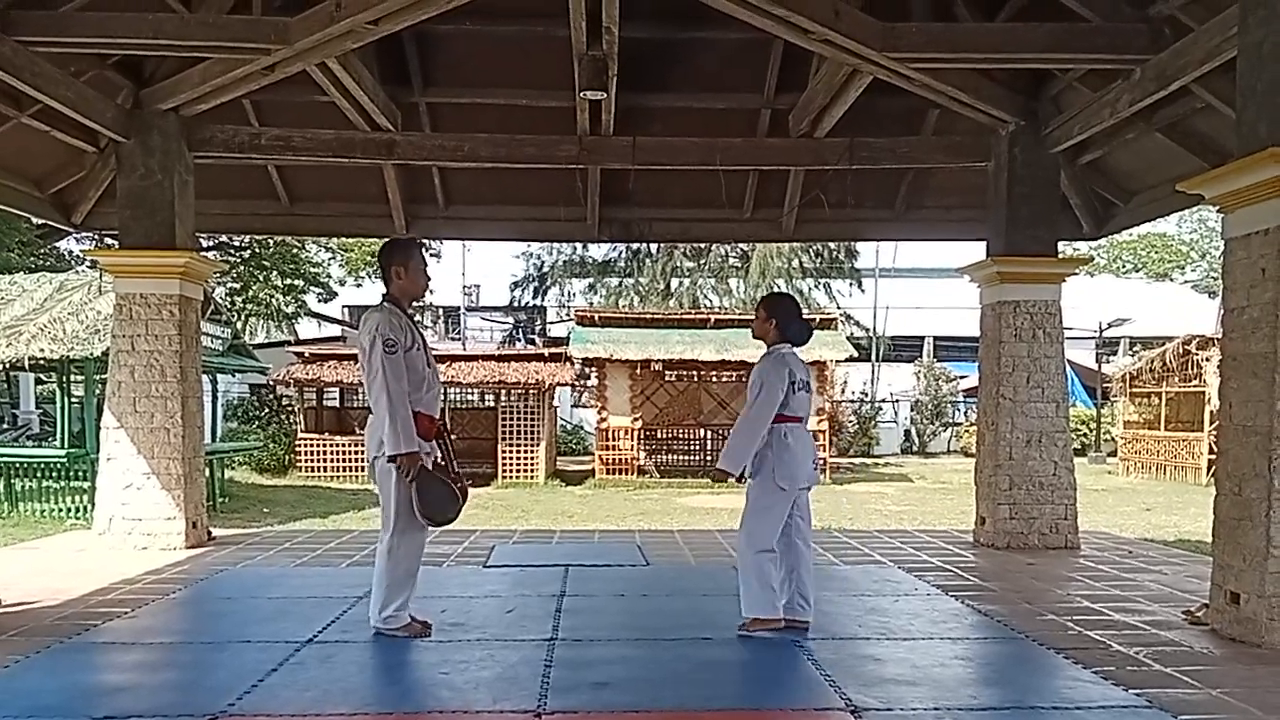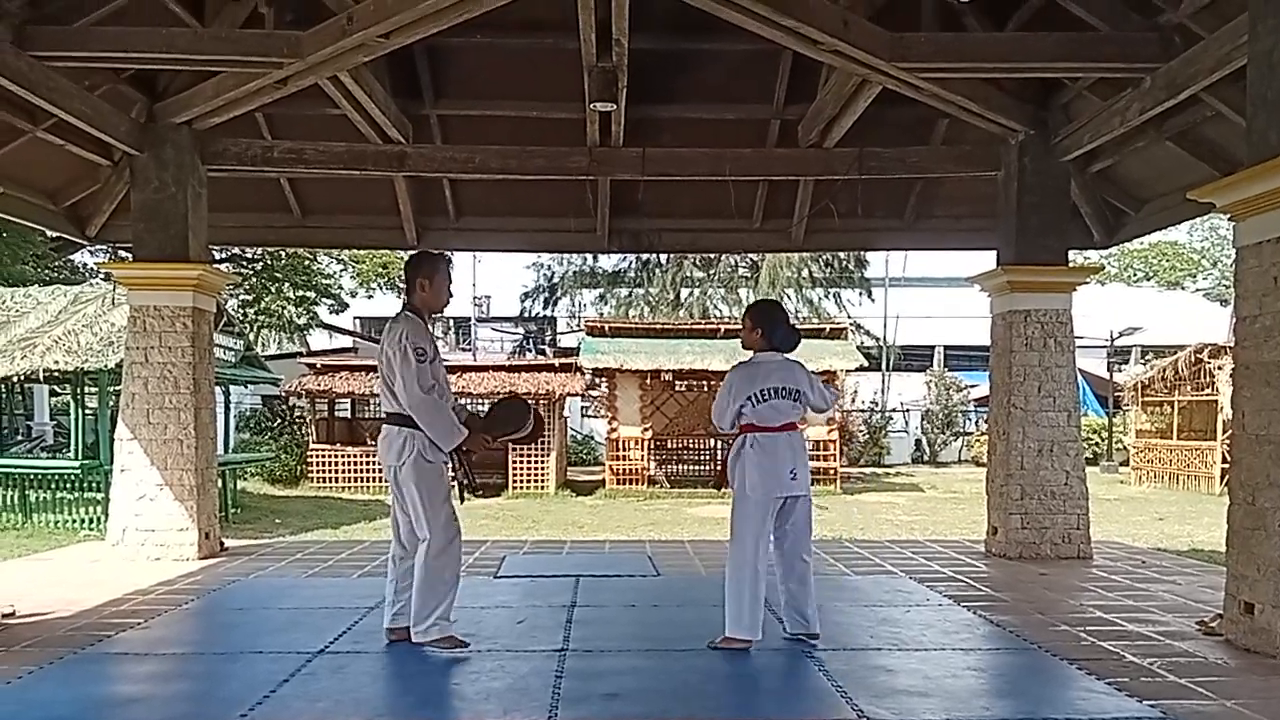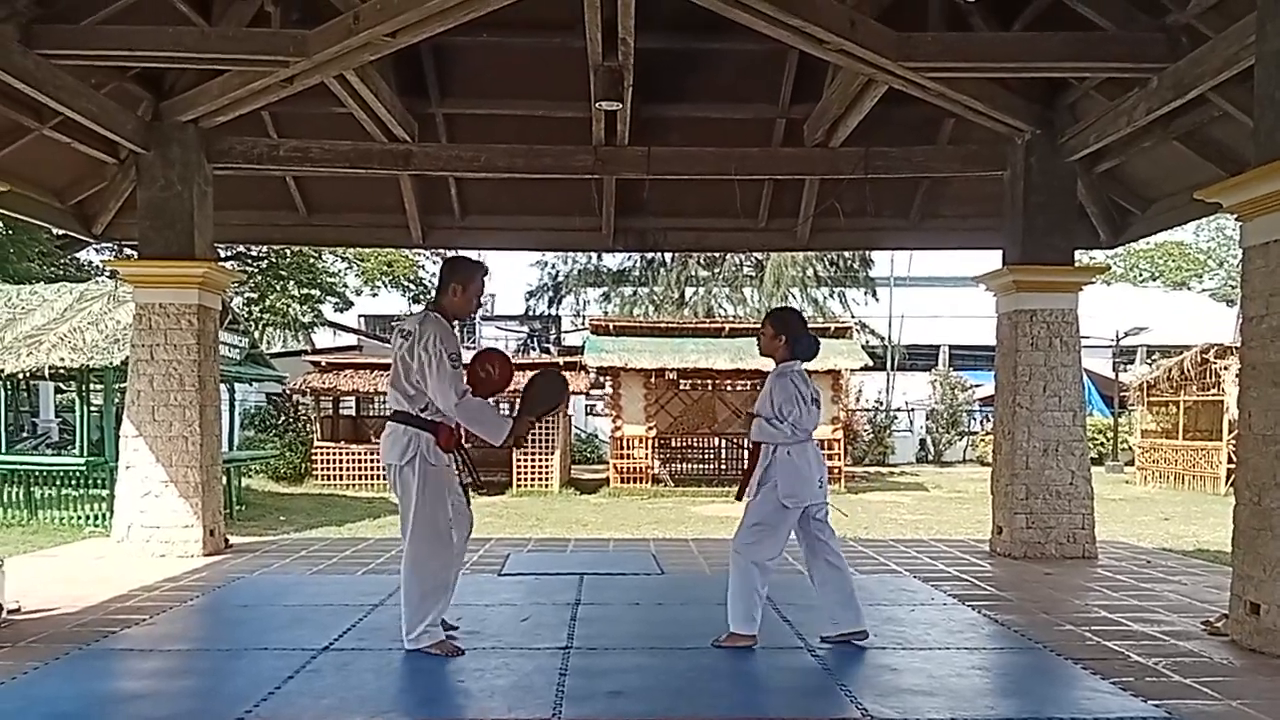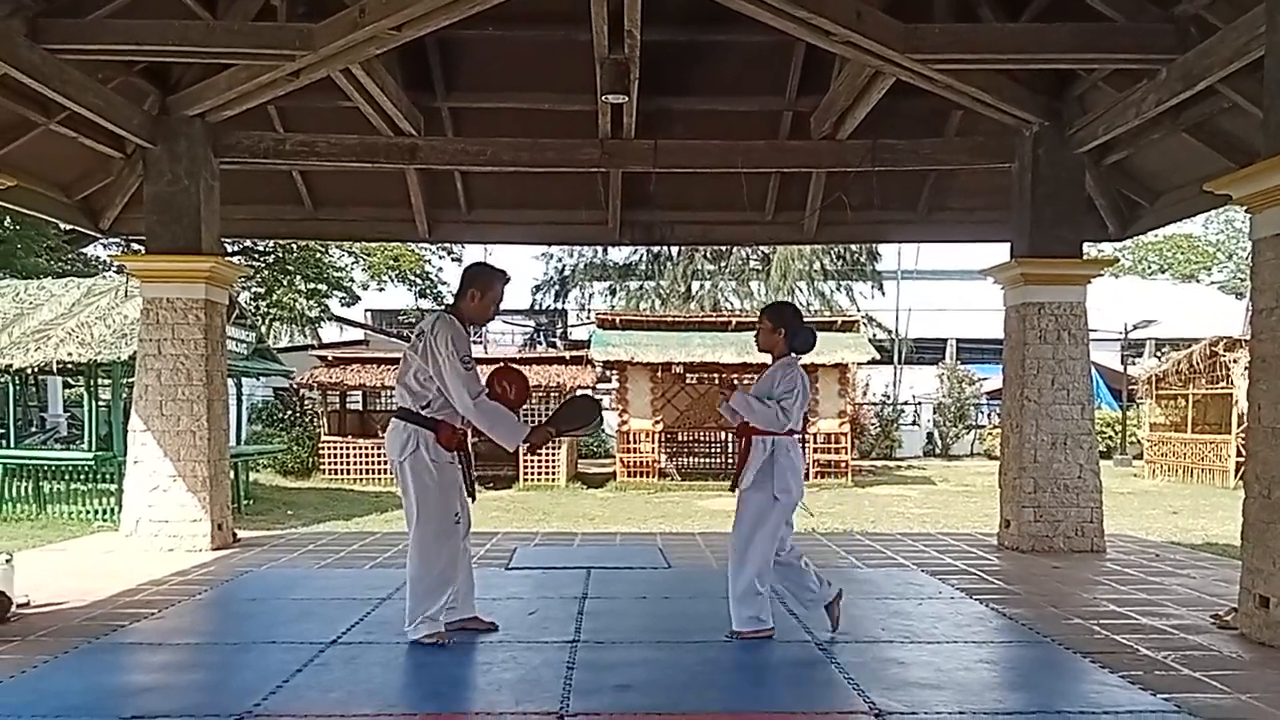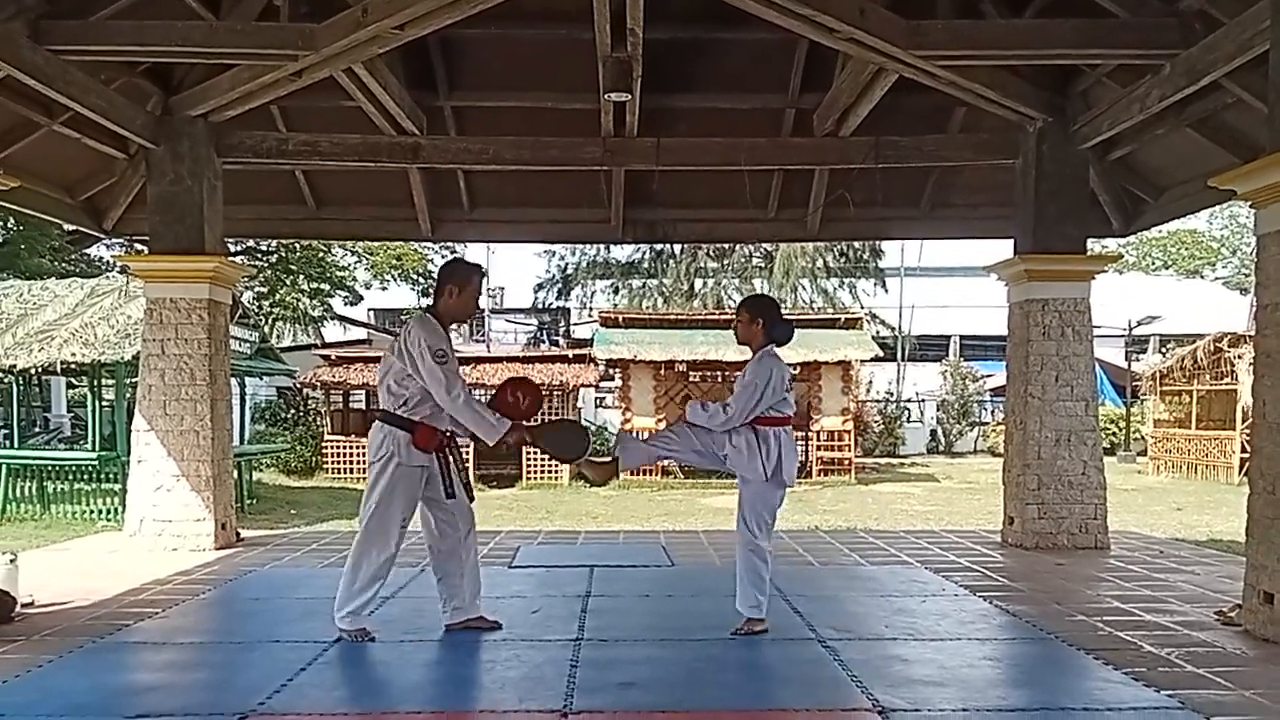
dt=0.4s
person 1, frame 1
left shoulder: (401, 322)
right shoulder: (383, 323)
right elbow: (387, 392)
right wrist: (404, 448)
left hip: (410, 437)
right hip: (398, 439)
left knee: (407, 527)
right knee: (403, 528)
left ankle: (393, 611)
right ankle: (388, 615)
person 1, frame 2
left shoulder: (413, 330)
right shoulder: (408, 331)
right elbow: (419, 397)
left wrist: (463, 418)
right wrist: (461, 436)
left hip: (415, 444)
right hip: (413, 444)
left knee: (411, 537)
right knee: (441, 535)
left ankle: (400, 622)
right ankle: (431, 626)
person 1, frame 3
left shoulder: (414, 325)
right shoulder: (437, 333)
right elbow: (454, 401)
left wrist: (487, 408)
right wrist: (507, 428)
left hip: (420, 441)
right hip: (419, 444)
left knee: (456, 524)
right knee: (429, 540)
left ankle: (424, 613)
right ankle: (420, 632)
person 1, frame 4
left shoulder: (441, 326)
right shoulder: (448, 334)
right elbow: (471, 401)
right wrist: (526, 434)
left hip: (432, 442)
right hip: (420, 441)
left knee: (454, 527)
right knee: (435, 533)
left ankle: (456, 611)
right ankle: (423, 623)
person 1, frame 5
left shoulder: (435, 333)
right shoulder: (423, 334)
right elbow: (452, 396)
left wrist: (493, 421)
right wrist: (503, 429)
left hip: (429, 447)
right hip: (399, 443)
left knee: (456, 526)
right knee: (381, 532)
left ankle: (461, 610)
right ankle: (349, 617)
person 2, frame 1
left shoulder: (773, 364)
right shoulder: (796, 364)
left elbow: (756, 417)
left wrist: (728, 462)
left hip: (777, 457)
right hip: (795, 454)
left knee: (755, 539)
right knee: (792, 539)
left ankle: (766, 612)
right ankle: (797, 612)
person 2, frame 2
left shoulder: (741, 375)
right shoulder: (797, 371)
left elbow: (723, 420)
right elbow: (825, 402)
left wrist: (744, 413)
left hip: (757, 466)
right hip: (793, 464)
left knee: (747, 551)
right knee: (795, 549)
left ankle: (741, 632)
right ankle: (804, 625)
person 2, frame 3
left shoulder: (783, 380)
right shoulder: (799, 377)
left elbow: (796, 430)
left wrist: (758, 426)
right wrist: (762, 423)
left hip: (785, 474)
right hip: (807, 472)
left knee: (749, 549)
right knee: (822, 551)
left ankle: (744, 630)
right ankle: (850, 623)
person 2, frame 4
left shoulder: (791, 375)
right shoulder: (776, 373)
left elbow: (777, 419)
right elbow: (751, 418)
left wrist: (739, 398)
right wrist: (730, 401)
left hip: (774, 470)
right hip: (765, 468)
left knee: (748, 548)
right knee: (774, 548)
left ankle: (755, 622)
right ankle: (824, 595)
person 2, frame 5
left shoulder: (767, 367)
right shoulder: (762, 363)
left elbow: (733, 414)
left wrist: (695, 408)
left hip: (765, 455)
right hip: (741, 444)
left knee: (753, 535)
right knee: (674, 439)
left ankle: (756, 614)
right ankle: (610, 466)
